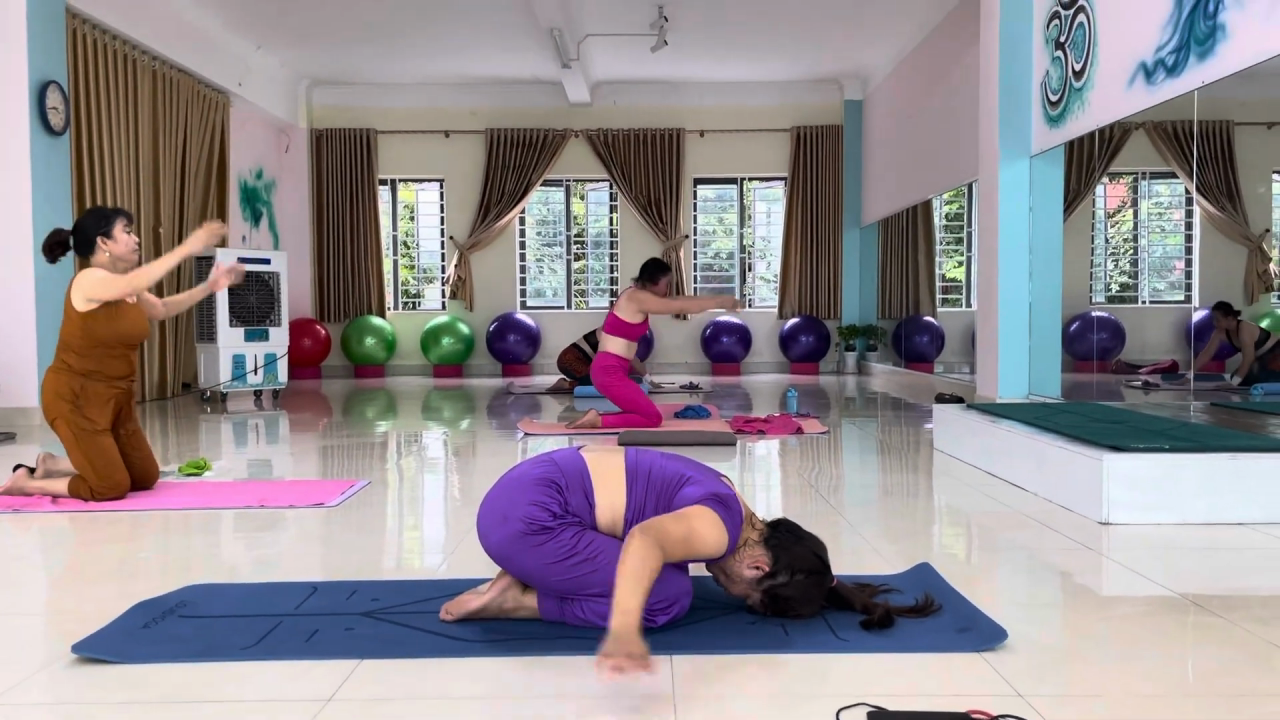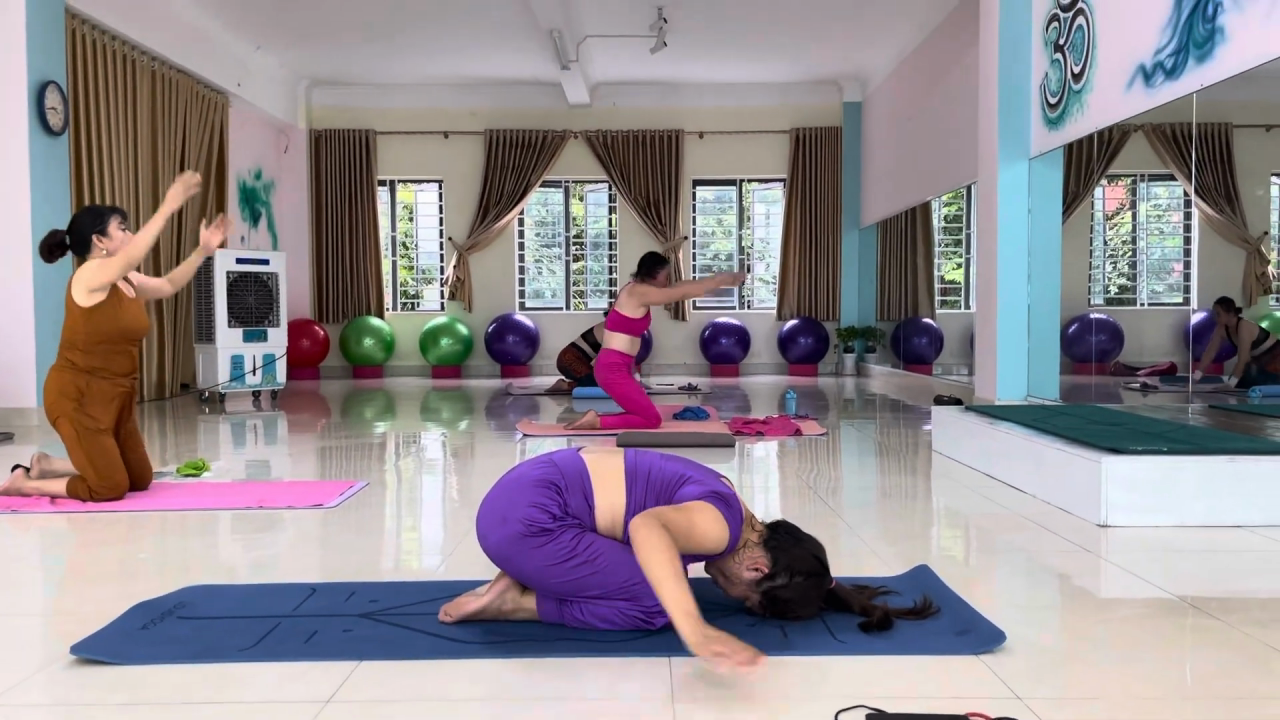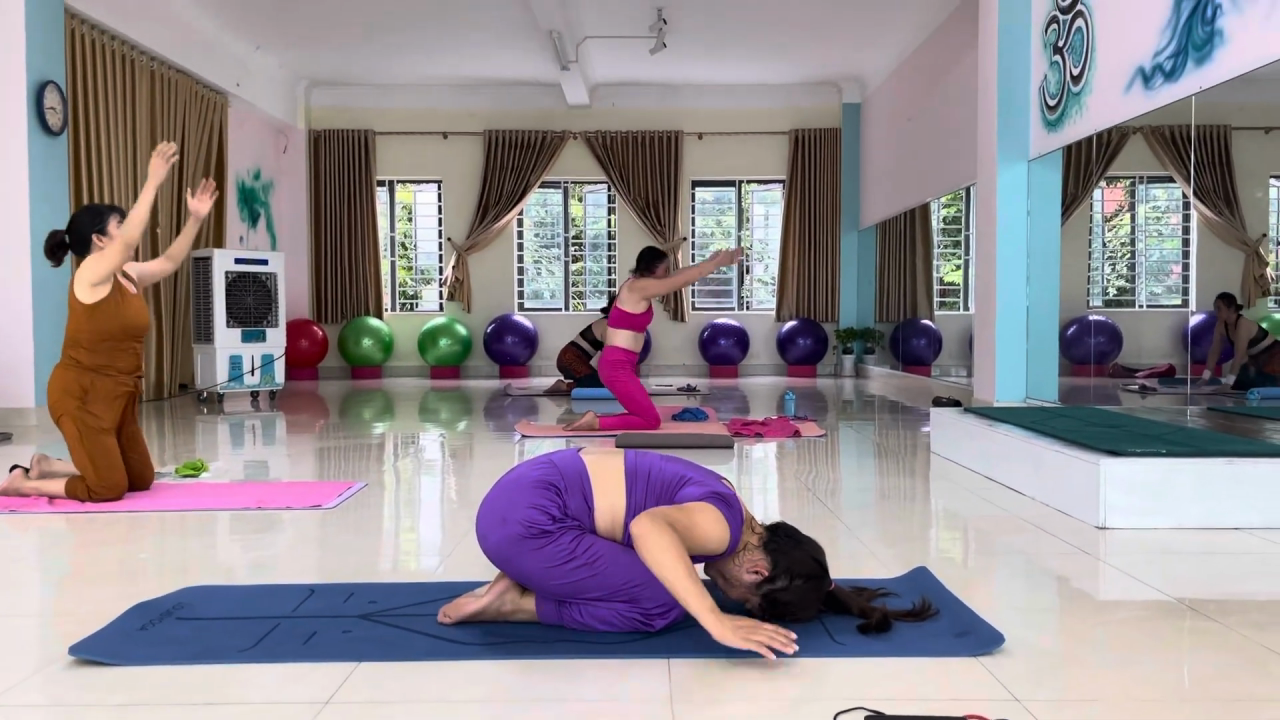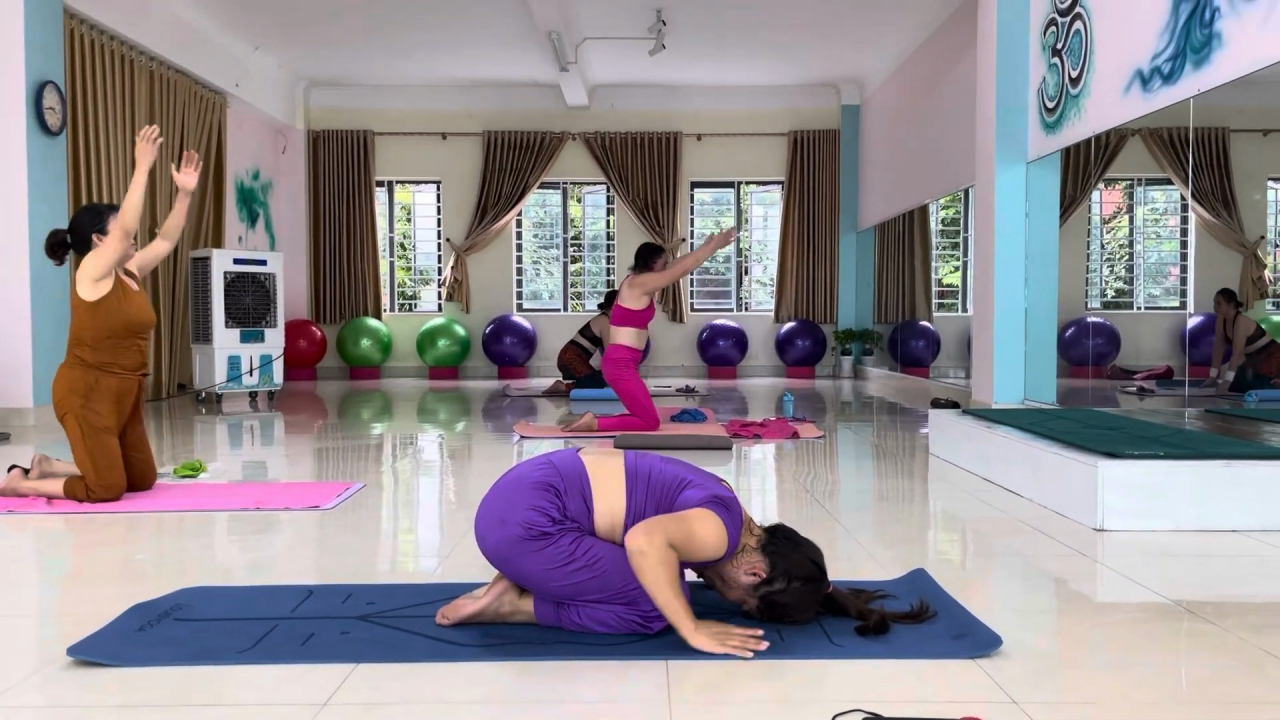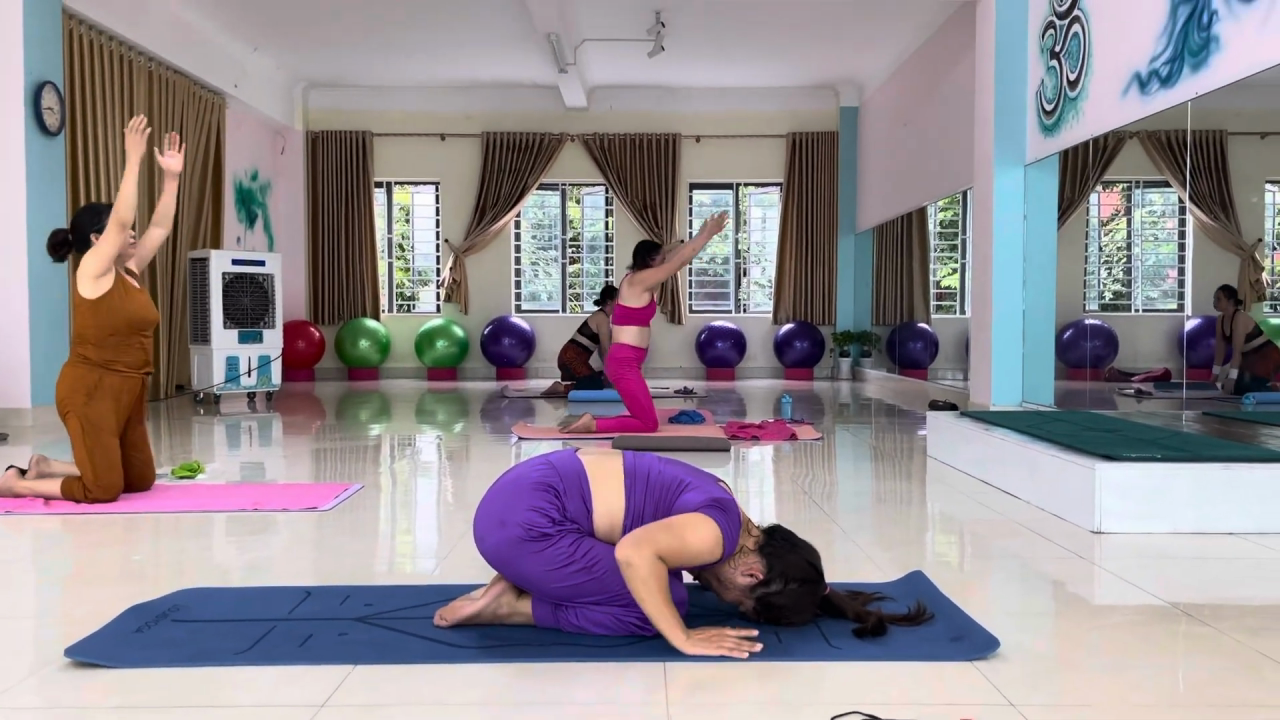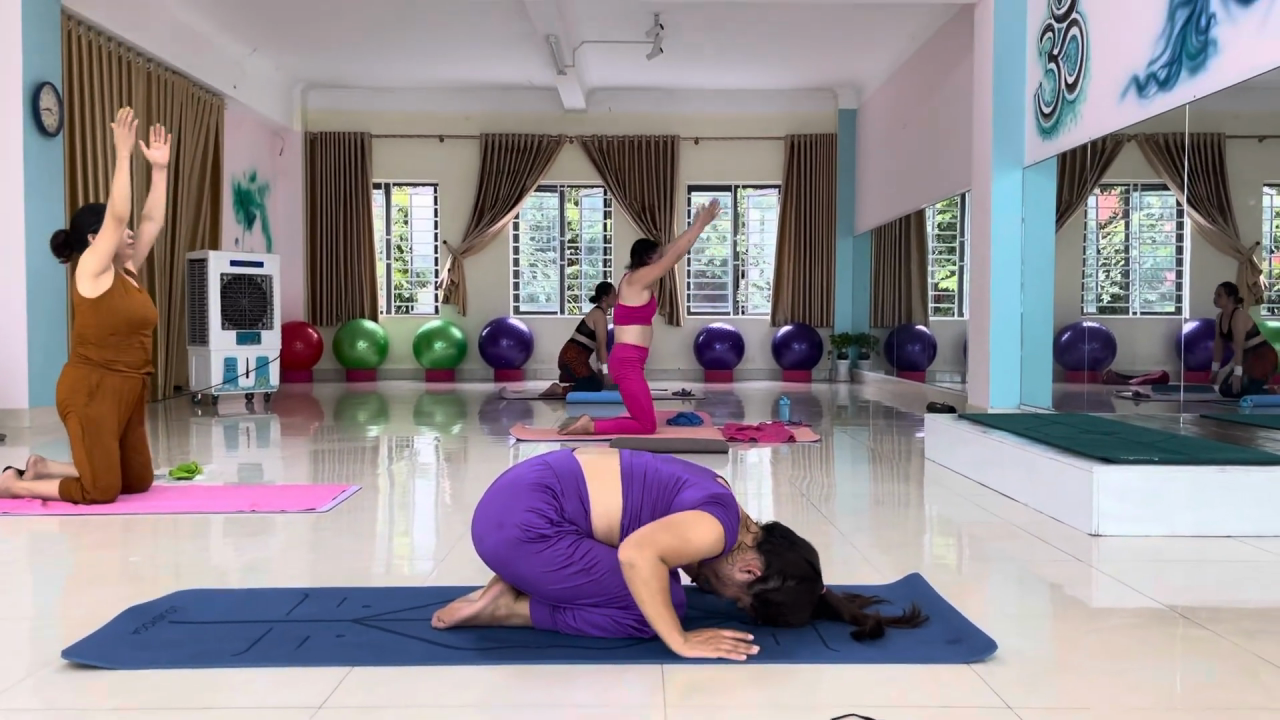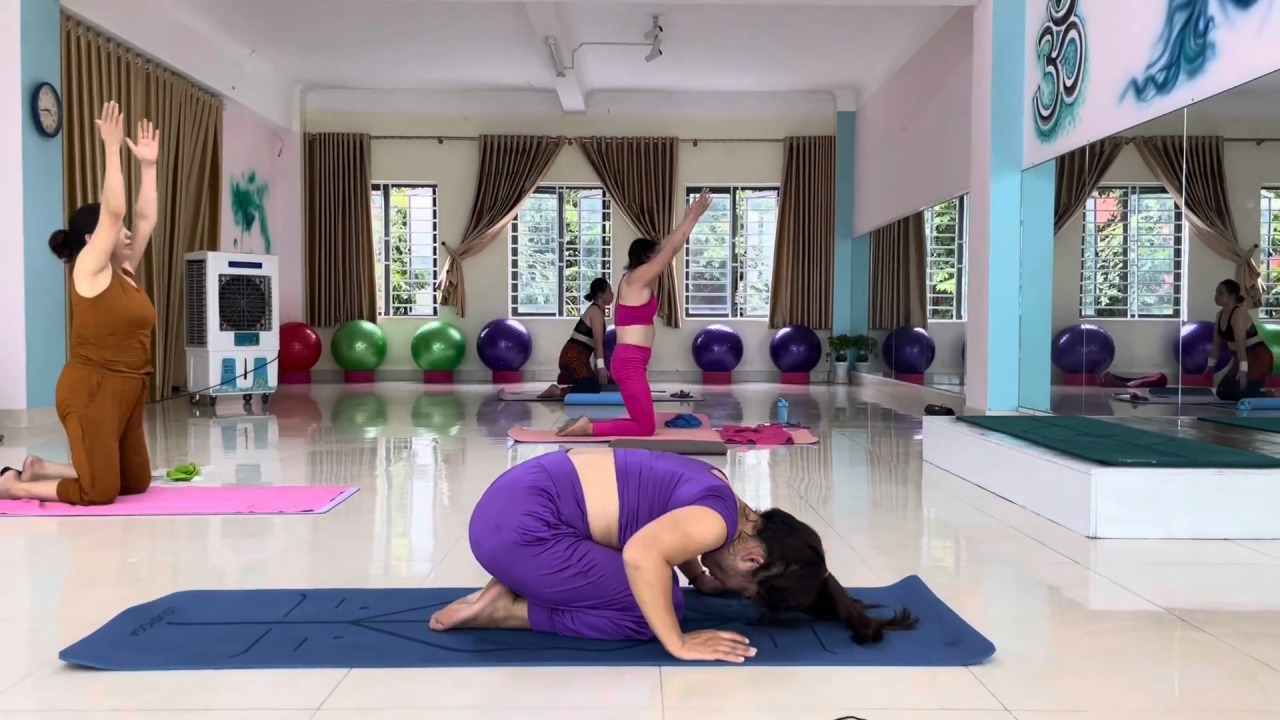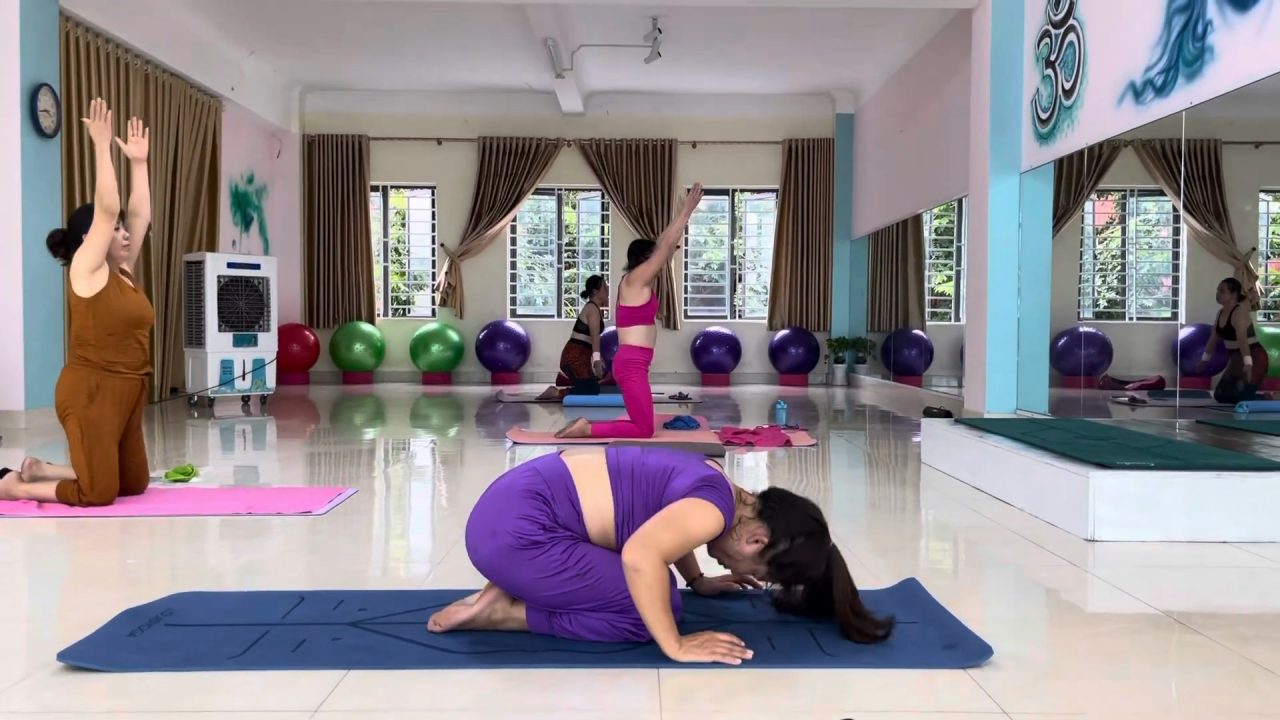
dt=0.1s
person 1, frame 1
left shoulder: (725, 503)
right shoulder: (720, 530)
right elbow: (646, 540)
right wrist: (625, 628)
left hip: (529, 489)
right hip: (525, 518)
left knee: (665, 578)
right knee: (668, 598)
left ankle: (524, 580)
right ankle: (518, 601)
person 1, frame 2
left shoulder: (723, 504)
right shoulder: (722, 526)
right elbow: (648, 528)
right wrist: (696, 631)
left hip: (529, 491)
right hip: (525, 519)
left knee: (666, 584)
right knee: (659, 602)
left ankle: (525, 582)
right ankle: (516, 602)
person 1, frame 3
left shoulder: (722, 503)
right shoulder: (722, 527)
right elbow: (650, 526)
right wrist: (715, 622)
left hip: (527, 492)
right hip: (525, 519)
left knee: (667, 581)
right knee: (660, 603)
left ankle: (523, 581)
right ankle: (516, 604)
person 1, frame 4
left shoulder: (720, 505)
right shoulder: (722, 530)
right elbow: (645, 541)
left wrist: (703, 569)
right wrist: (693, 631)
left hip: (529, 491)
right hip: (522, 520)
left knee: (659, 588)
right knee: (658, 603)
left ankle: (522, 584)
right ankle: (513, 606)
person 1, frame 5
left shoulder: (718, 507)
right shoulder: (718, 532)
right elbow: (635, 551)
left wrist: (700, 570)
right wrist: (684, 639)
left hip: (527, 491)
right hip: (522, 521)
left knee: (659, 587)
right knee: (655, 604)
left ankle: (521, 584)
right ankle: (511, 607)
person 1, frame 6
left shoulder: (717, 501)
right shoulder: (718, 527)
right elbow: (638, 554)
left wrist: (701, 578)
right wrist: (681, 640)
left hip: (527, 494)
right hip: (521, 523)
left knee: (658, 590)
right knee: (652, 607)
left ankle: (520, 586)
right ankle: (509, 608)
person 1, frame 7
left shoulder: (715, 495)
right shoulder: (718, 520)
right elbow: (642, 555)
left wrist: (699, 577)
right wrist: (679, 643)
left hip: (523, 496)
right hip: (518, 526)
left knee: (656, 591)
right knee: (649, 607)
left ankle: (518, 587)
right ankle: (507, 610)
person 1, frame 8
left shoulder: (710, 479)
right shoulder: (715, 507)
right elbow: (641, 558)
left wrist: (701, 581)
right wrist: (676, 645)
left hip: (519, 502)
right hip: (515, 531)
left knee: (656, 591)
right knee: (650, 610)
left ankle: (519, 591)
right ankle: (503, 612)
person 2, frame 1
left shoulder: (127, 287)
right shoulder: (90, 280)
left elbow: (162, 309)
right elbow: (133, 283)
left wrist: (208, 286)
right wrist: (186, 248)
left hip: (116, 398)
right hip: (75, 398)
left knee: (146, 478)
right knee: (113, 487)
left ankle: (52, 466)
right ankle: (27, 482)
person 2, frame 2
left shoulder: (125, 281)
right shoulder: (89, 274)
left elbow: (168, 285)
right elbow: (129, 258)
left wrist: (202, 250)
right wrist: (168, 208)
left hip: (114, 395)
right hip: (77, 396)
left knee: (140, 479)
right knee: (111, 487)
left ankle: (47, 466)
person 2, frame 3
left shoulder: (126, 276)
right shoulder: (91, 274)
left elbow: (168, 262)
right elbow: (128, 241)
left wrist: (195, 219)
right wrist: (153, 182)
left hip: (119, 395)
right hip: (81, 395)
left knee: (141, 480)
right knee: (108, 488)
left ankle: (46, 467)
person 2, frame 4
left shoulder: (127, 273)
right shoulder: (92, 271)
left elbow: (165, 240)
right elbow: (126, 227)
left wrist: (184, 193)
right wrist: (142, 167)
left hip: (124, 391)
right hip: (87, 392)
left knee: (142, 480)
right knee: (106, 489)
left ankle: (47, 468)
person 2, frame 5
left shoulder: (128, 270)
right shoulder: (93, 269)
left elbow: (160, 228)
right elbow: (122, 220)
left wrist: (171, 177)
right wrist: (133, 159)
left hip: (127, 392)
right hip: (91, 391)
left knee: (140, 482)
right knee: (103, 489)
left ankle: (45, 469)
person 2, frame 6
left shoulder: (126, 271)
right shoulder: (92, 270)
left elbow: (153, 220)
right elbow: (118, 214)
left wrist: (159, 168)
right wrist: (123, 152)
left hip: (127, 391)
right hip: (91, 391)
left knee: (139, 482)
right knee: (101, 491)
left ankle: (43, 469)
person 2, frame 7
left shoulder: (124, 271)
right shoulder: (89, 270)
left elbow: (146, 217)
right elbow: (113, 211)
left wrist: (148, 164)
right wrist: (112, 148)
left hip: (126, 392)
right hip: (90, 391)
left knee: (136, 483)
right knee: (99, 492)
left ankle: (39, 469)
person 2, frame 8
left shoulder: (122, 271)
right shoulder: (87, 271)
left elbow: (142, 215)
right elbow: (108, 209)
left wrist: (139, 162)
right wrist: (102, 147)
left hip: (127, 392)
right hip: (90, 391)
left knee: (134, 484)
right knee: (98, 493)
left ankle: (38, 470)
person 3, frame 1
left shoulder: (637, 295)
right shoulder: (639, 298)
left elbow: (677, 303)
right elbow: (680, 307)
left wrist: (718, 300)
right wrist: (719, 302)
left hip: (611, 370)
right hip: (609, 372)
left knee: (644, 413)
right knee: (653, 418)
left ankle: (597, 417)
right ankle: (597, 421)
person 3, frame 2
left shoulder: (637, 291)
right shoulder: (639, 293)
left elbow: (678, 289)
right elbow: (681, 293)
left wrist: (715, 280)
right wrist: (721, 281)
left hip: (615, 366)
right hip: (613, 369)
left knee: (646, 416)
right knee: (652, 420)
left ankle: (594, 419)
right ankle: (597, 422)
person 3, frame 3
left shoulder: (638, 286)
right shoulder: (640, 287)
left elbow: (678, 277)
right elbow: (681, 280)
left wrist: (711, 262)
right wrist: (718, 263)
left hip: (618, 365)
right hip: (617, 366)
left knee: (644, 416)
right knee: (651, 421)
left ankle: (594, 419)
right ankle: (595, 423)
person 3, frame 4
left shoulder: (639, 282)
right shoulder: (640, 283)
left elbow: (675, 266)
right elbow: (681, 270)
left wrist: (706, 247)
right wrist: (713, 247)
left hip: (622, 362)
right hip: (621, 364)
left knee: (645, 418)
right knee: (651, 422)
left ankle: (592, 421)
right ankle: (594, 423)
person 3, frame 5
left shoulder: (638, 280)
right shoulder: (639, 281)
left elbow: (673, 257)
right elbow: (679, 261)
left wrist: (702, 234)
right wrist: (709, 234)
left hip: (624, 362)
right hip: (624, 364)
left knee: (643, 419)
right knee: (649, 424)
left ankle: (590, 421)
right ankle: (591, 425)
person 3, frame 6
left shoulder: (637, 279)
right shoulder: (638, 279)
left elbow: (669, 252)
right elbow: (675, 254)
left wrist: (696, 225)
right wrist: (701, 223)
left hip: (628, 360)
right hip: (627, 362)
left knee: (643, 421)
right knee: (647, 426)
left ankle: (588, 423)
right ankle: (590, 426)
person 3, frame 7
left shoulder: (636, 280)
right shoulder: (637, 279)
left elbow: (665, 247)
right elbow: (670, 249)
left wrist: (690, 217)
right wrist: (693, 216)
left hip: (629, 362)
right hip: (630, 363)
left knee: (640, 421)
right knee: (646, 427)
left ankle: (588, 424)
right ankle: (588, 428)
person 3, frame 8
left shoulder: (637, 281)
right shoulder: (635, 280)
left elbow: (662, 245)
right elbow: (667, 246)
left wrist: (683, 212)
right wrist: (687, 211)
left hip: (632, 362)
right hip: (632, 364)
left knee: (642, 426)
right knee: (644, 430)
left ankle: (585, 426)
right ankle: (587, 429)
